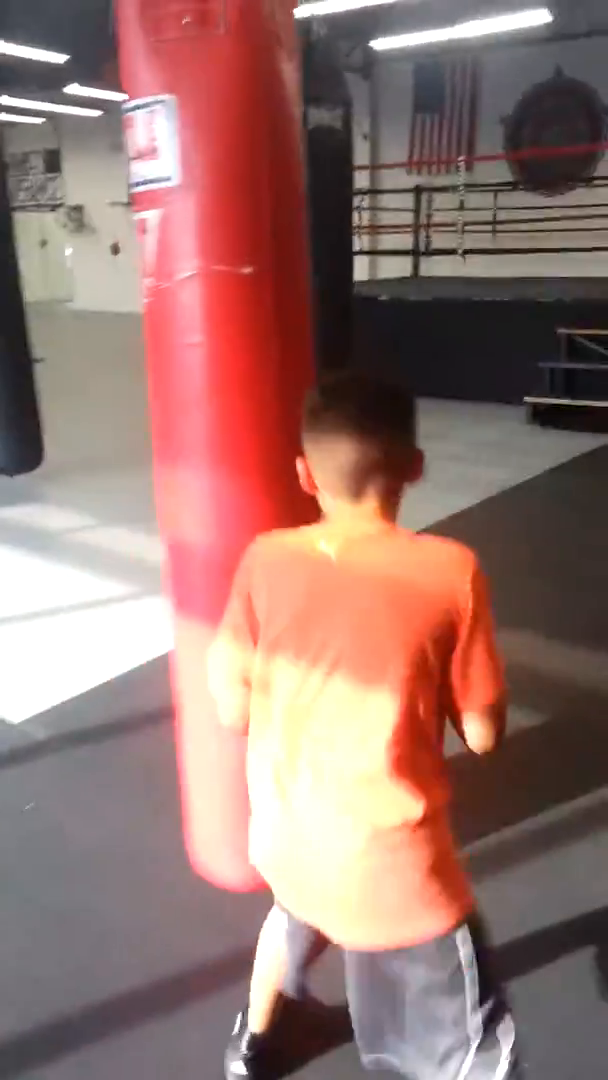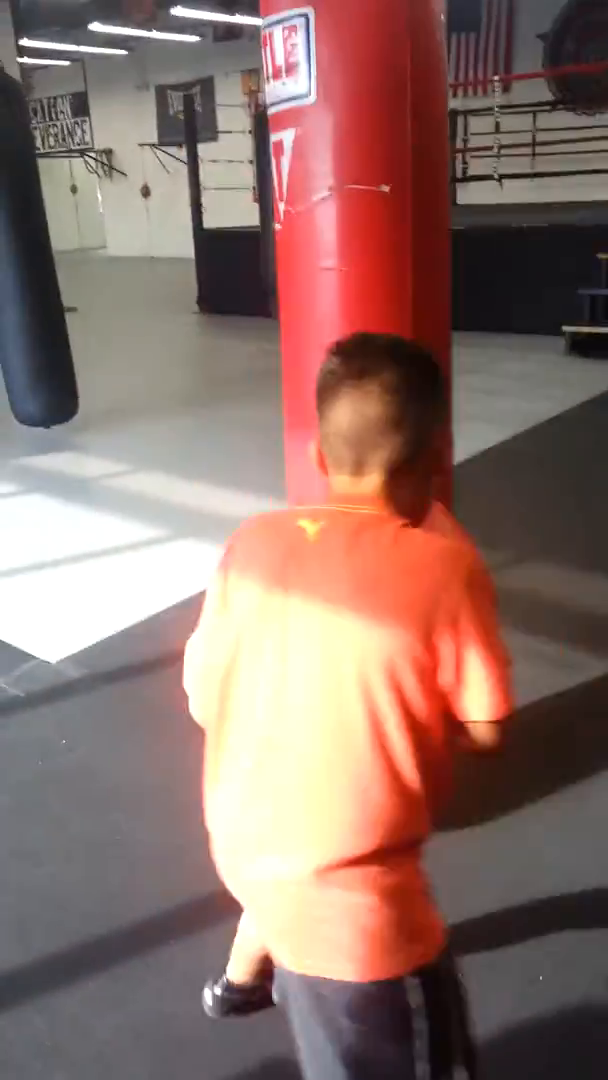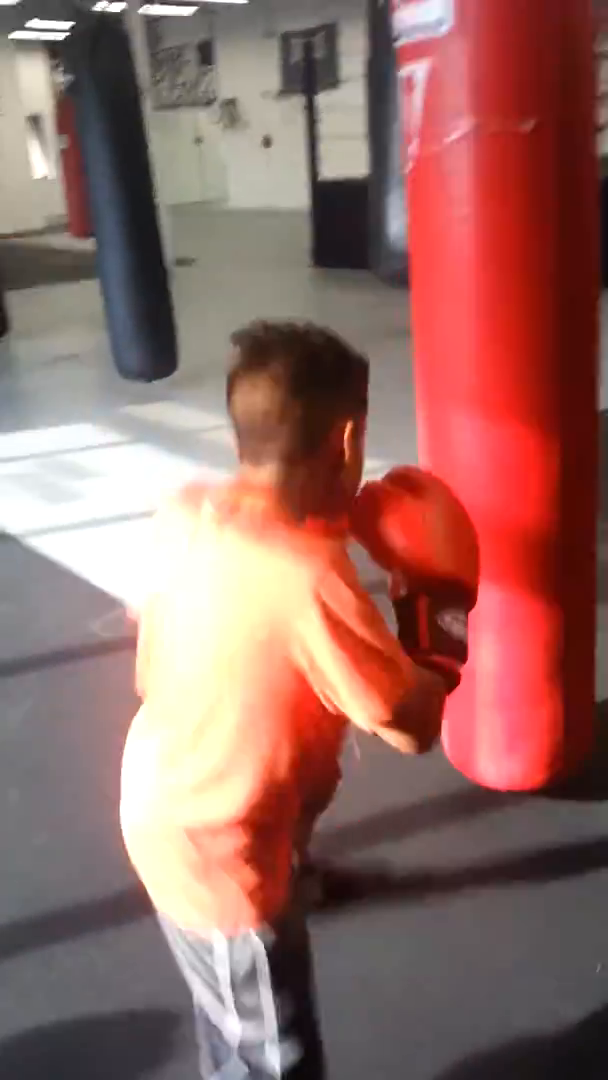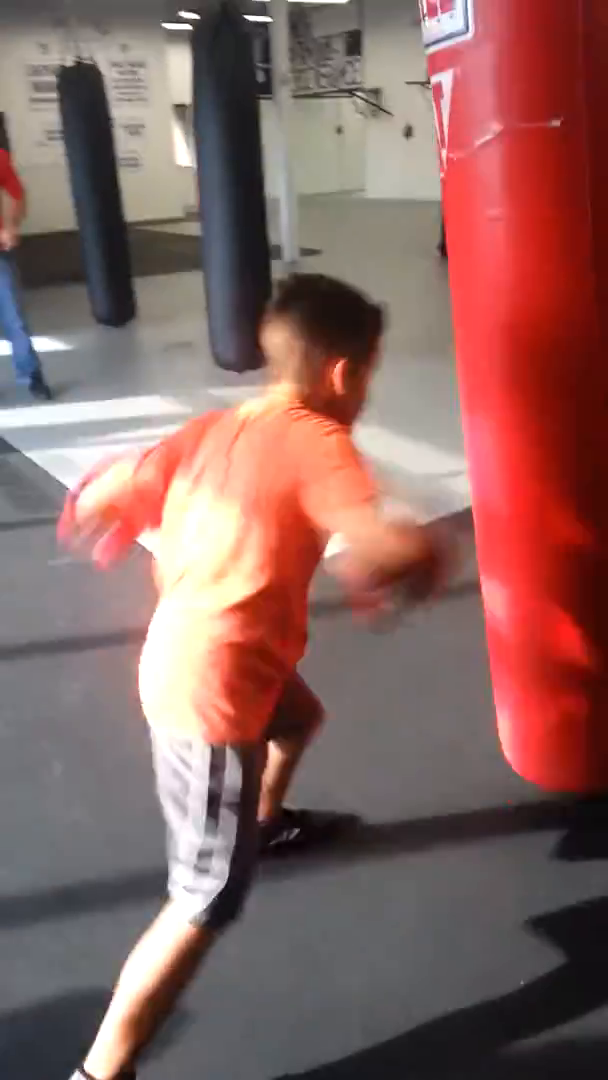
dt=0.5s
person 1, frame 1
left shoulder: (265, 563)
right shoulder: (451, 574)
left elbow: (233, 703)
right elbow: (485, 734)
left hip: (286, 836)
right hip: (394, 867)
left knee: (292, 918)
person 1, frame 2
left shoulder: (252, 542)
right shoulder: (440, 566)
left elbow: (205, 702)
right elbow: (487, 727)
left hip: (246, 839)
right hip: (350, 897)
left knee: (278, 905)
left ankle: (245, 979)
person 1, frame 3
left shoulder: (185, 513)
right shoulder: (316, 581)
right elbow: (411, 729)
left hip: (160, 793)
right hip: (209, 848)
left knee: (314, 781)
left ankle: (282, 904)
person 1, frame 4
left shoulder: (210, 430)
right shoulder: (316, 444)
left elbow: (94, 507)
right elbow: (385, 554)
left wrist: (117, 532)
right wrist: (423, 553)
right hip: (208, 695)
left knee: (298, 719)
right knee: (207, 899)
left ankle: (266, 818)
